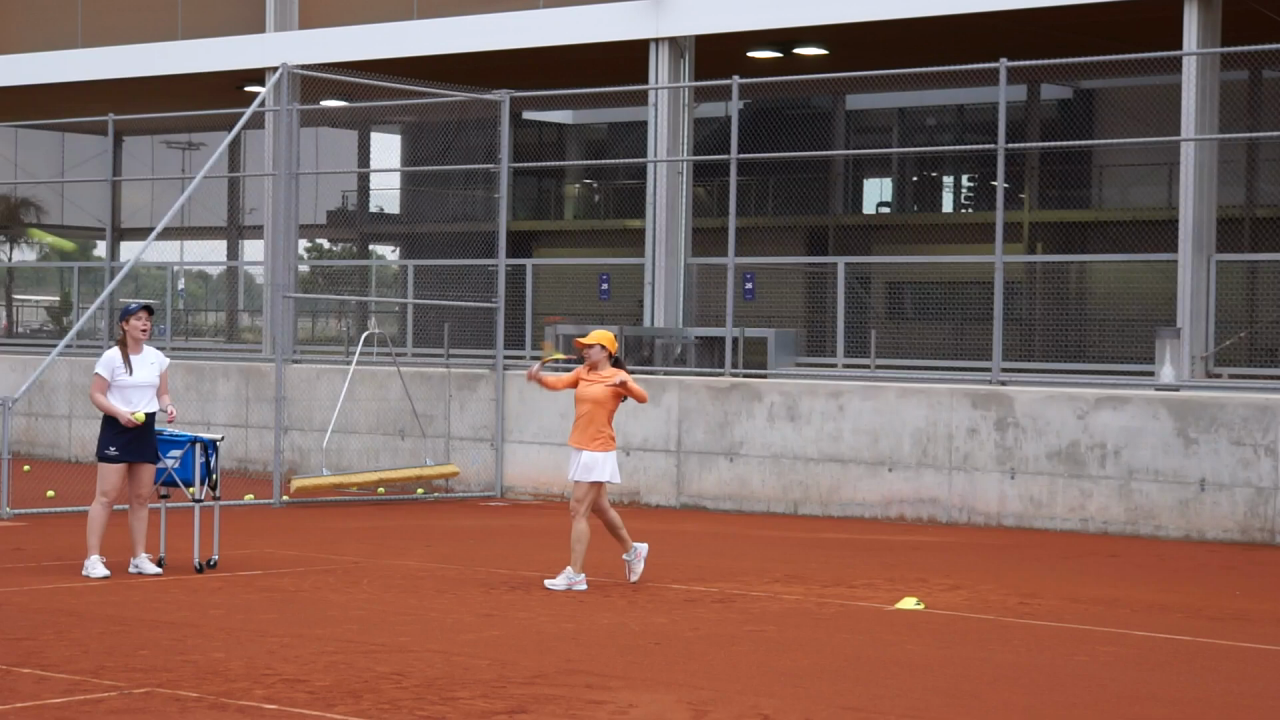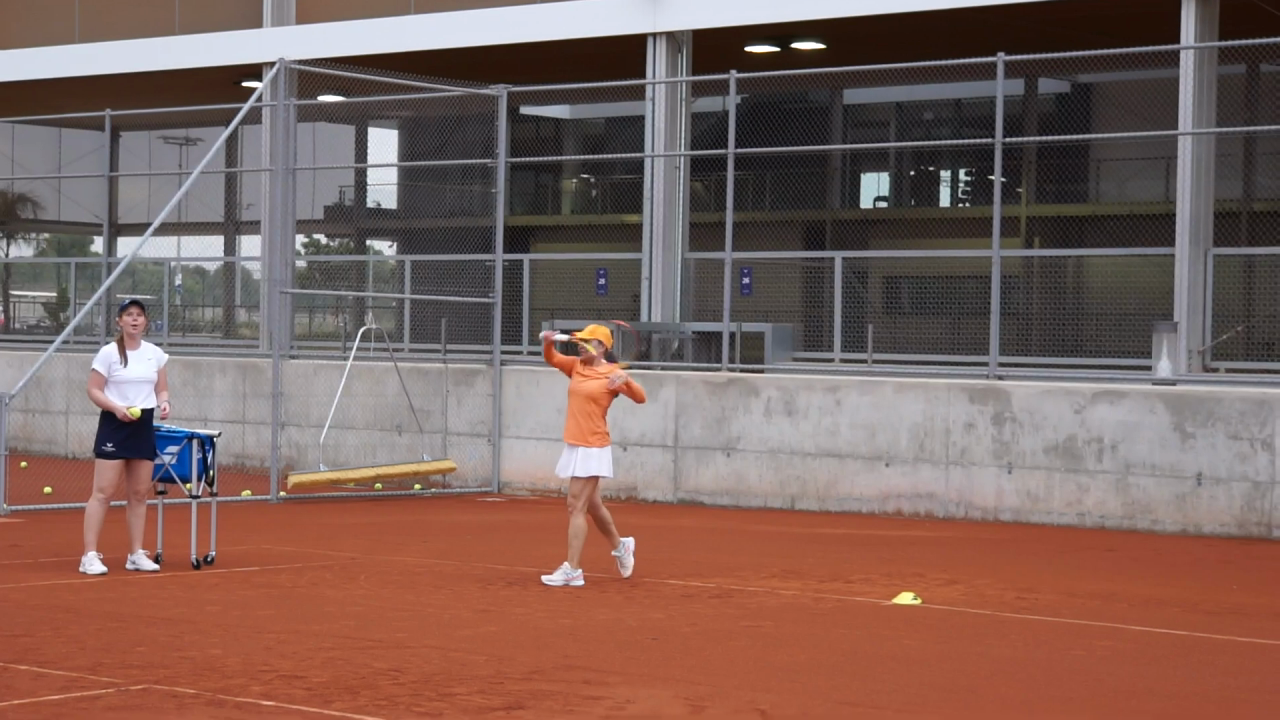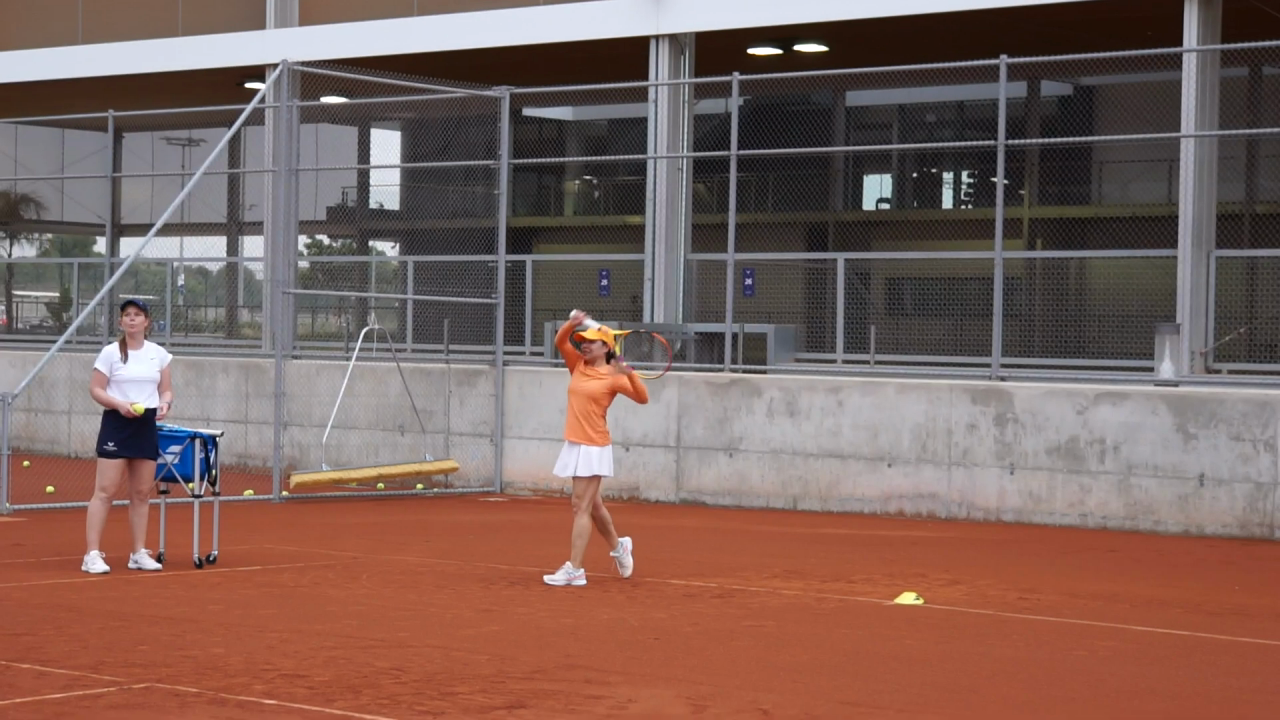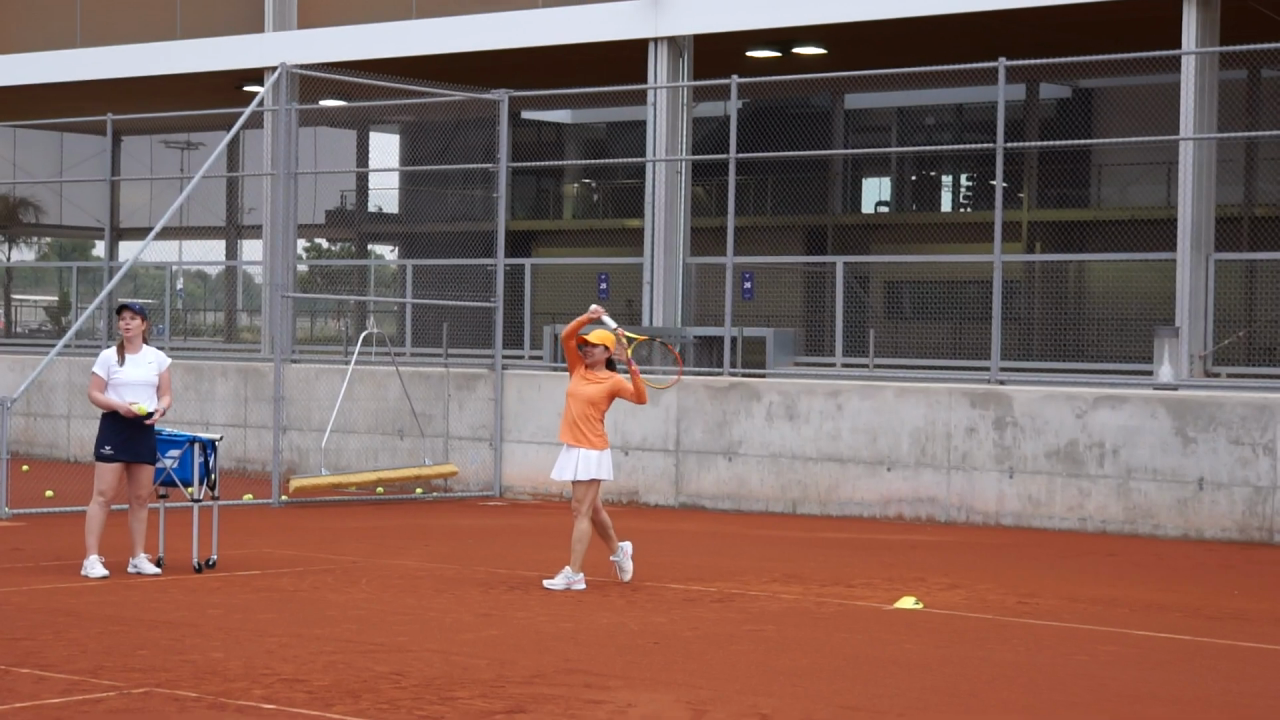
dt=0.1s
person 1, frame 1
left shoulder: (157, 358)
right shoulder: (111, 357)
left elbow: (162, 393)
right elbow: (96, 395)
left wrist: (169, 407)
right wrist: (119, 413)
left hip: (145, 432)
right hip: (116, 430)
left knee: (141, 498)
right knee: (106, 496)
left ankle: (139, 558)
right ankle: (92, 560)
person 1, frame 2
left shoulder: (156, 354)
right shoulder: (108, 353)
left elbow: (161, 389)
right elbow: (93, 390)
left wrist: (164, 403)
right wrist: (116, 407)
left hip: (144, 428)
right hip: (115, 426)
left knee: (139, 494)
right knee: (103, 492)
left ankle: (136, 555)
right ankle: (90, 556)
person 1, frame 3
left shoulder: (160, 354)
right shoulder: (110, 352)
left elbow: (166, 390)
right elbow: (95, 390)
left wrist: (165, 404)
right wrist: (119, 404)
left hip: (146, 427)
right hip: (116, 425)
left knee: (141, 494)
right knee: (105, 491)
left ankle: (138, 554)
right ankle: (92, 555)
person 1, frame 4
left shoulder: (158, 358)
right shoulder: (108, 356)
left elbow: (165, 395)
right elbow: (94, 393)
left wrist: (160, 409)
right wrist: (118, 405)
left hip: (144, 431)
right hip: (114, 429)
left knee: (140, 498)
right knee: (103, 495)
left ankle: (138, 558)
right ankle: (91, 559)
person 2, frame 1
left shoulder: (617, 376)
right shoulder: (581, 373)
left elbow: (643, 397)
right elbow: (556, 383)
left wrist: (624, 382)
right wrist: (538, 377)
left hip: (597, 452)
right hip: (581, 450)
left knee: (578, 510)
right knee: (599, 507)
left ankle: (574, 574)
right ankle: (633, 549)
person 2, frame 2
left shoulder: (613, 373)
right shoulder: (576, 366)
left elbow: (641, 398)
right elbow: (552, 358)
left wrist: (625, 381)
right wrist: (547, 342)
left hip: (592, 447)
right hip: (574, 446)
left knee: (576, 506)
right knee: (591, 503)
left ankle: (572, 570)
right ankle: (620, 546)
person 2, frame 3
left shoulder: (614, 376)
right shoulder: (578, 365)
left elbow: (642, 399)
right elbow: (560, 341)
left wrist: (629, 373)
right wrist: (572, 322)
left hip: (593, 448)
right hip: (575, 445)
left knee: (580, 507)
right knee: (592, 504)
left ankle: (574, 570)
right ankle: (618, 547)
person 2, frame 4
left shoulder: (613, 380)
right shoulder: (577, 368)
left elbow: (641, 399)
right elbow: (565, 337)
left wrist: (631, 367)
right wrist: (587, 317)
left hip: (591, 451)
right hip: (573, 448)
left knee: (580, 511)
right knee: (592, 508)
left ankle: (574, 574)
right ankle: (618, 551)
